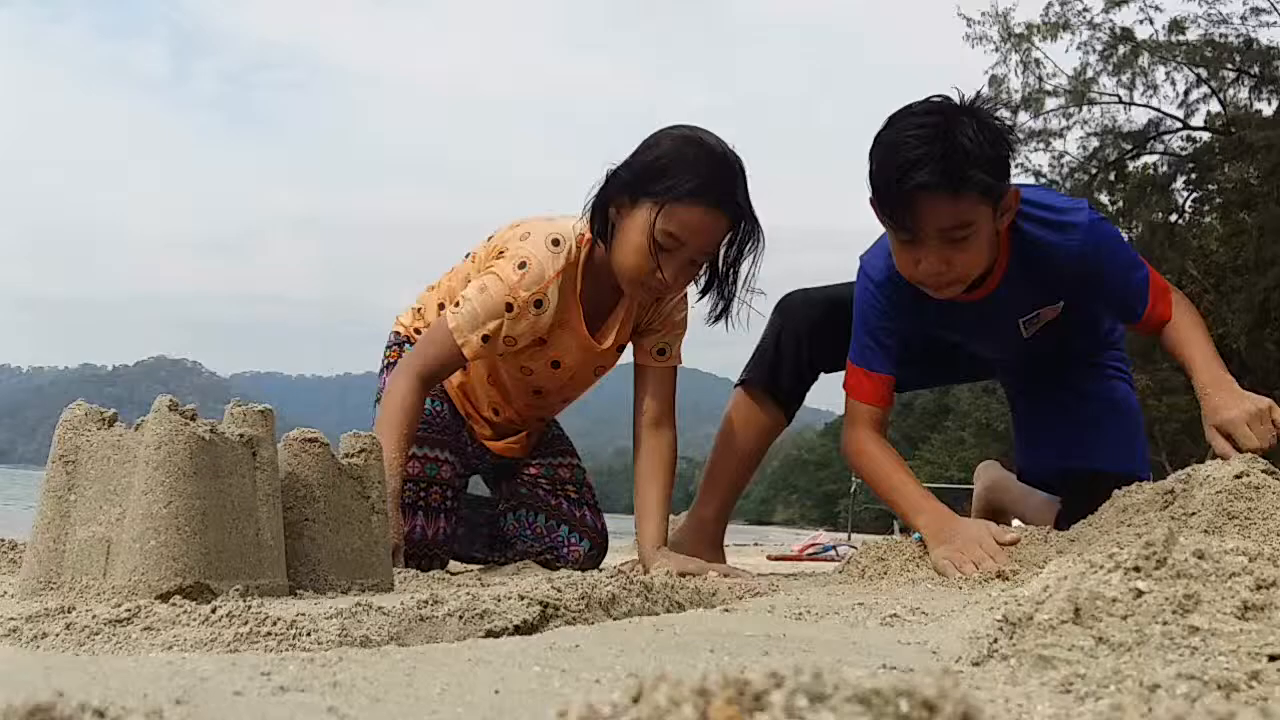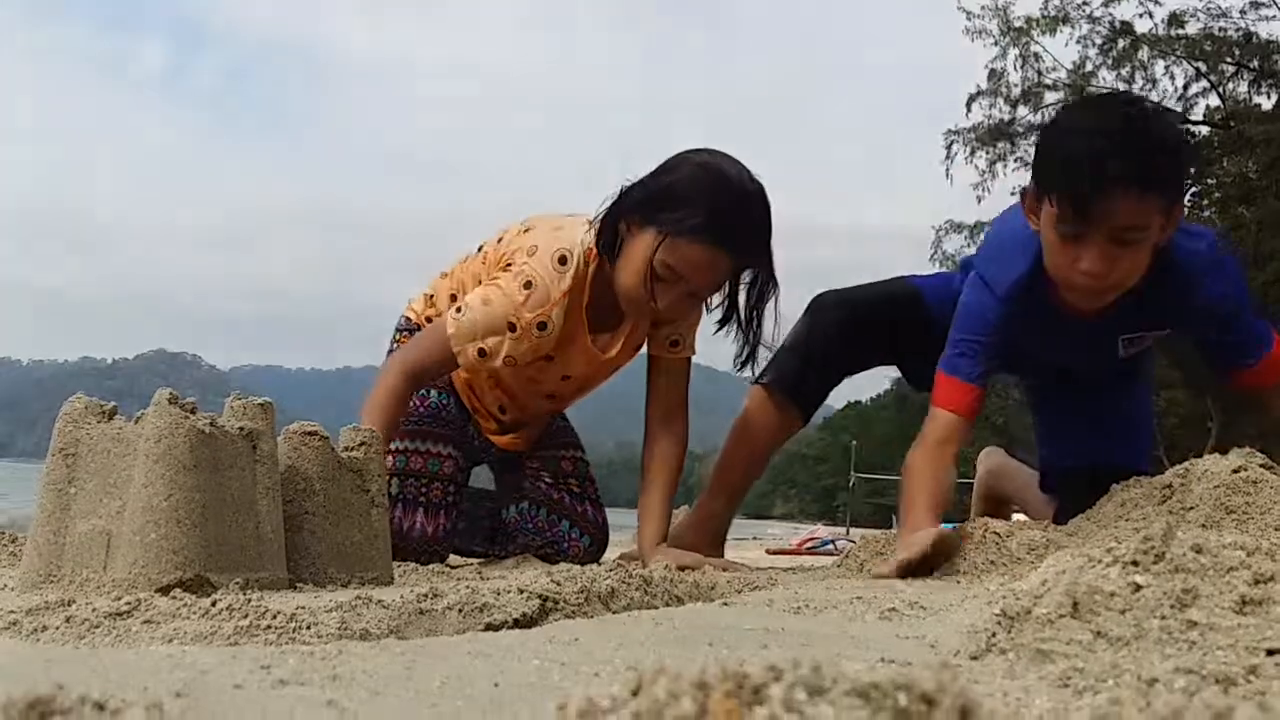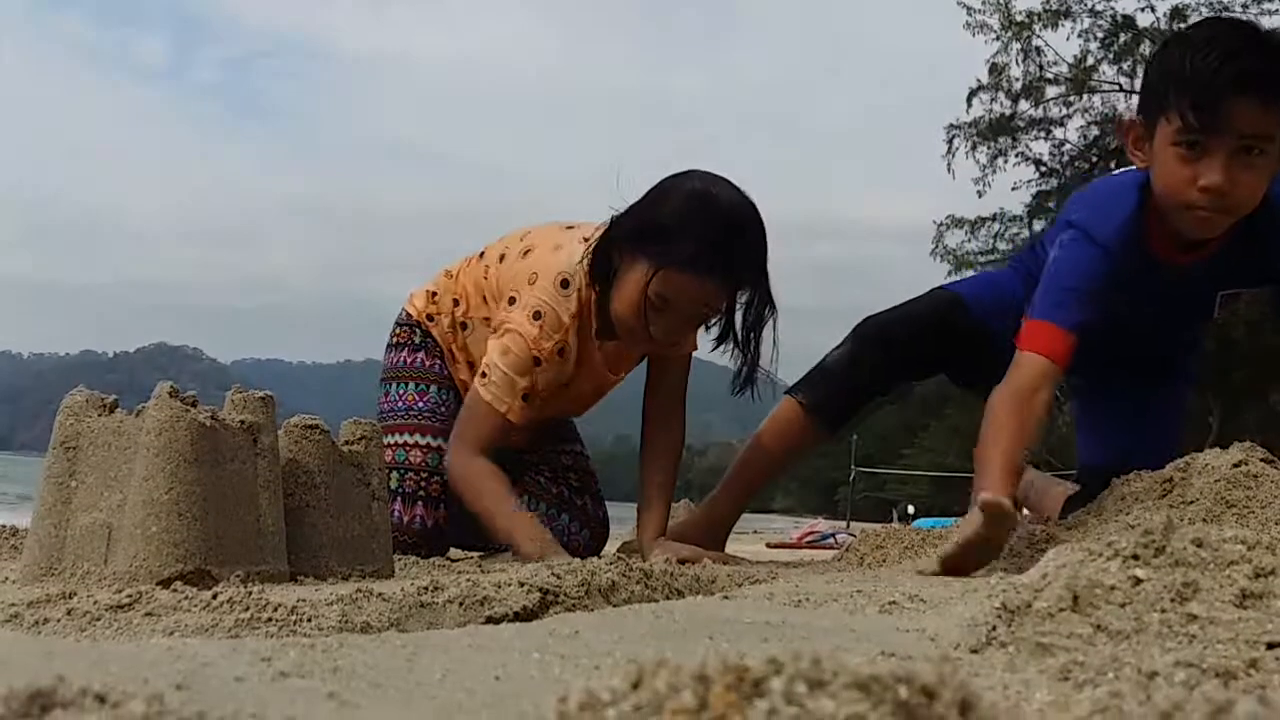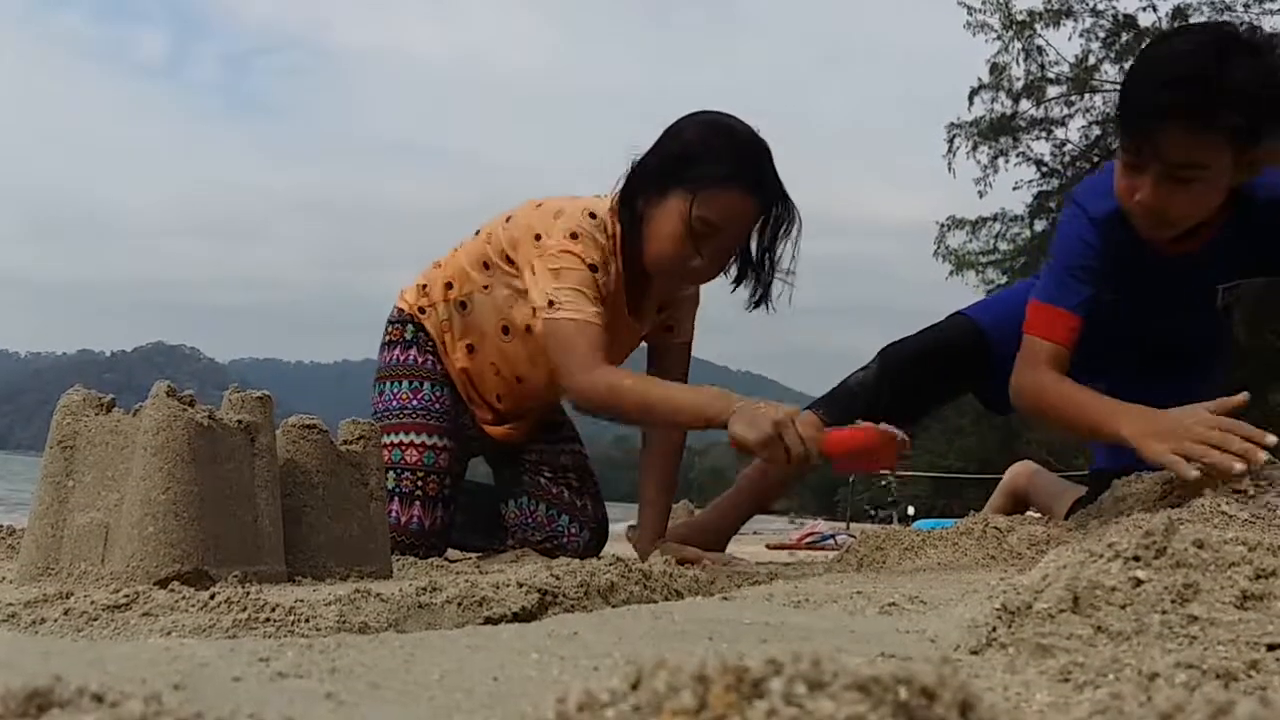
dt=0.5s
person 1, frame 1
left shoulder: (1071, 238)
right shoulder: (884, 277)
left elbow: (1168, 313)
right elbow: (863, 435)
left wrist: (1220, 390)
right wrist: (941, 527)
left hip: (1073, 358)
right hip: (954, 338)
right knee: (802, 320)
left ankle: (1002, 492)
right ankle: (701, 531)
person 1, frame 2
left shoulder: (1198, 268)
right shoulder: (1004, 275)
right elbow: (940, 437)
right wrist: (916, 532)
left hip: (1105, 370)
right hip: (991, 308)
right knee: (835, 319)
left ankle: (1006, 479)
right ankle: (703, 526)
person 1, frame 3
right shoulder: (1102, 229)
right elbow: (1025, 385)
right wrist: (990, 499)
left hip: (1147, 352)
right hip: (1037, 296)
right knee: (882, 345)
left ankle: (1029, 486)
right ankle: (709, 522)
person 1, frame 4
right shoulder: (1095, 214)
right elbow: (1030, 379)
right wrist: (1141, 425)
left hip: (1176, 356)
right hip: (1062, 316)
right knee: (912, 367)
left ankle: (1033, 486)
right ankle: (716, 522)
person 2, frame 1
left shoulder: (663, 298)
right shoulder: (539, 268)
left elbow: (655, 424)
right elbow: (412, 374)
left wrist: (655, 550)
right wrist: (381, 497)
left hip: (524, 422)
right hip: (440, 387)
left knee: (579, 550)
right knee: (414, 544)
left ankle: (459, 515)
person 2, frame 2
left shoulder: (677, 297)
right shoulder: (546, 281)
left elbow: (668, 420)
right elbow: (404, 369)
left wrist: (653, 545)
left hip: (530, 412)
right hip: (443, 372)
left knee: (579, 545)
right knee: (411, 540)
left ankle: (456, 513)
person 2, frame 3
left shoulder: (676, 296)
right shoulder: (549, 305)
left elbow: (665, 417)
right elbow: (465, 456)
left wrist: (651, 539)
right wrist: (548, 560)
left hip: (531, 403)
left knee: (582, 532)
right knee: (411, 532)
person 2, frame 4
left shoulder: (675, 279)
right shoulder: (576, 239)
left elbow: (668, 403)
right elbow: (585, 381)
left wrist: (651, 539)
right wrist: (731, 408)
left hip: (524, 403)
left knee: (575, 539)
right knee: (407, 535)
left ankle: (457, 503)
